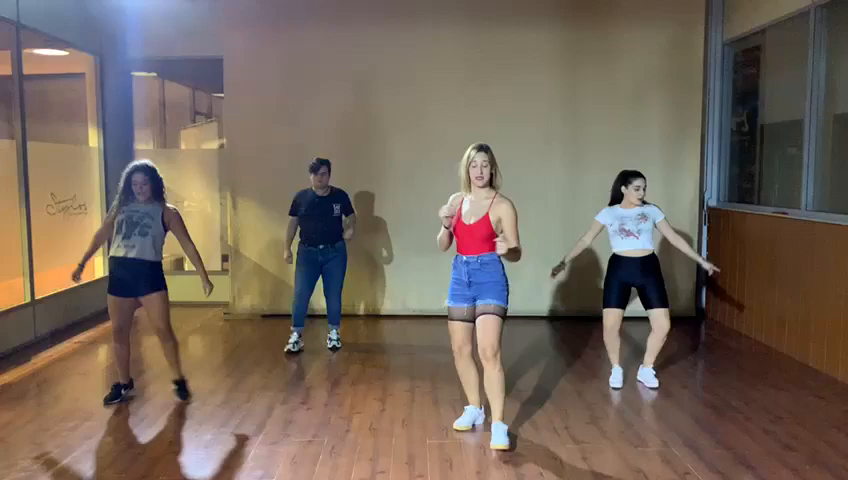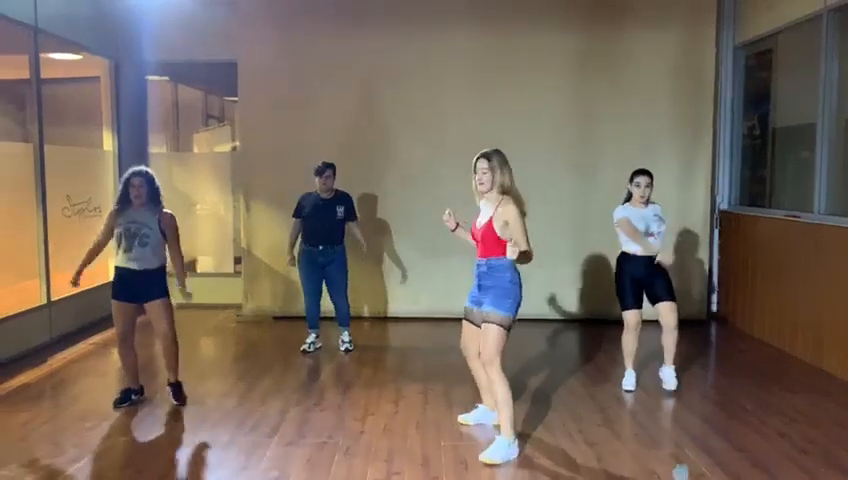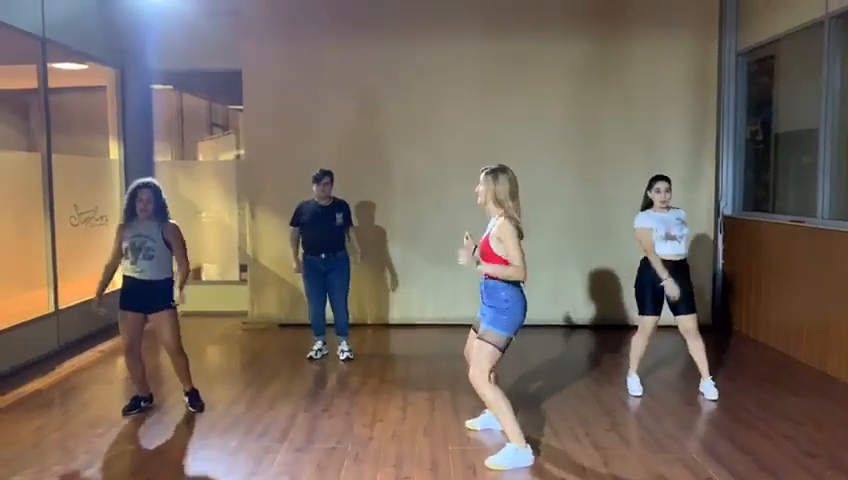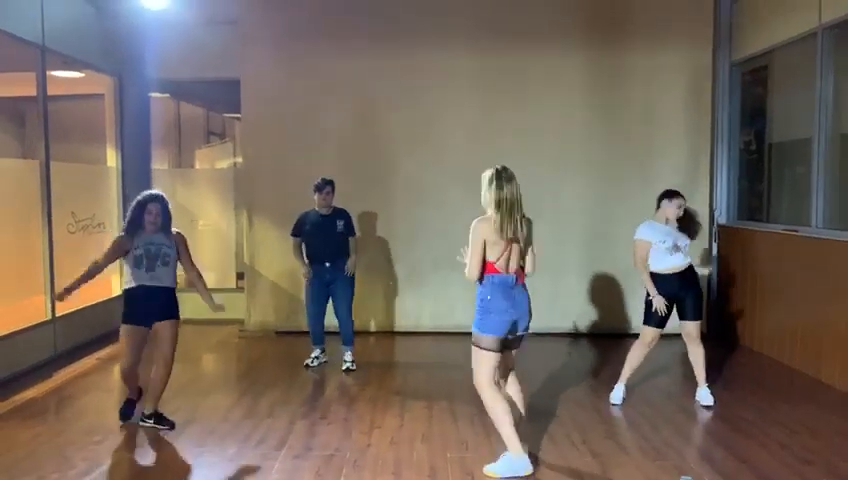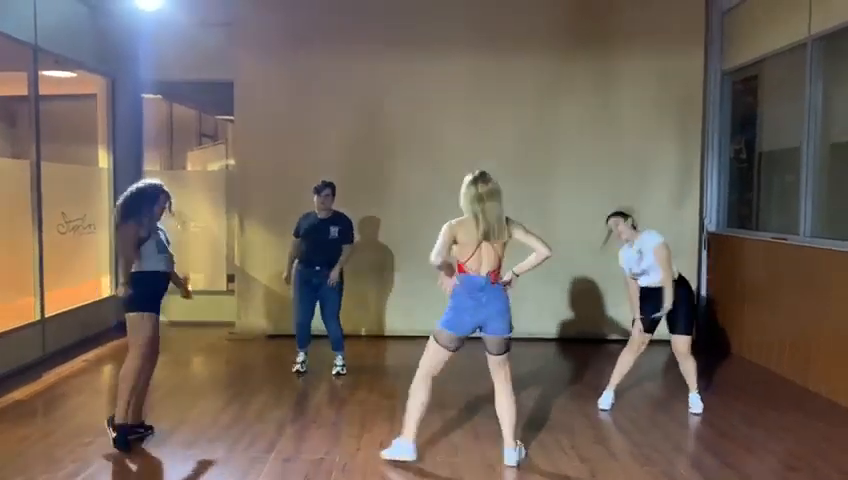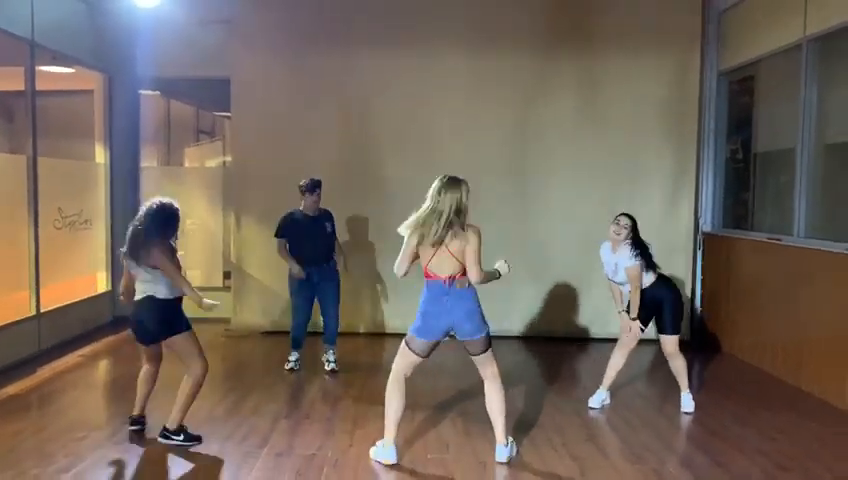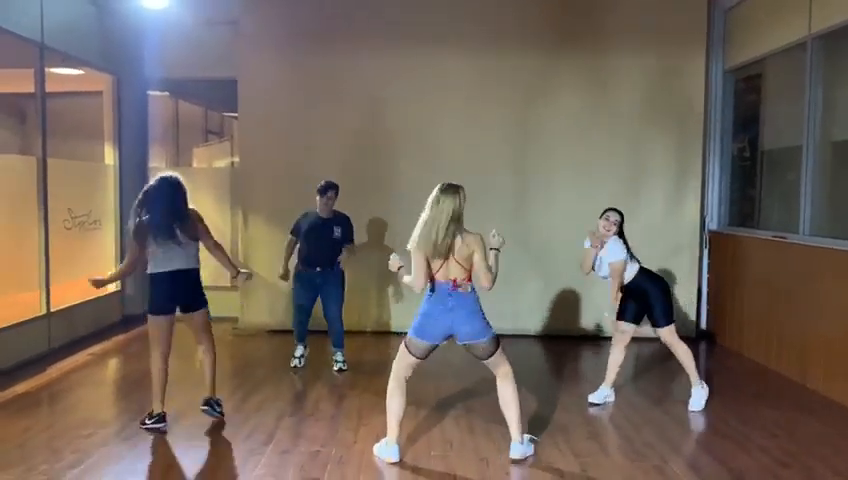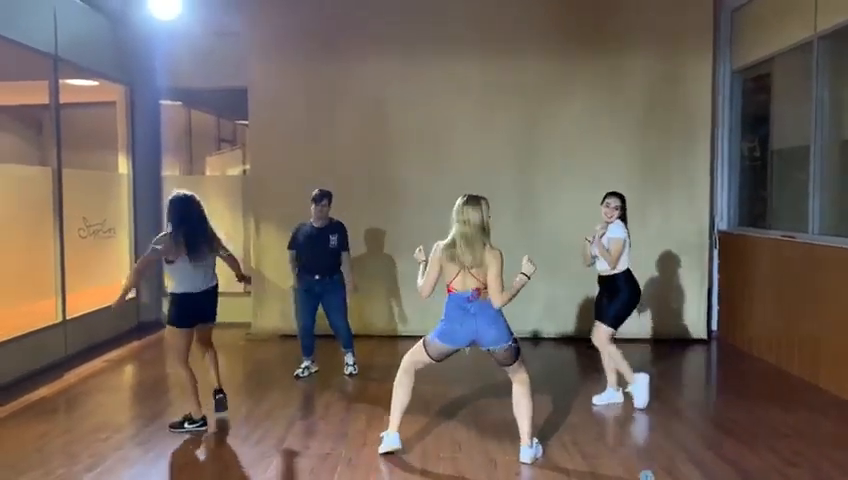
dt=0.4s
person 1, frame 1
left shoulder: (502, 205)
right shoulder: (455, 201)
left elbow: (516, 253)
right elbow: (443, 246)
left wrist: (508, 250)
right wrist: (444, 229)
left hip: (490, 280)
right hip: (461, 278)
left knee: (489, 352)
right knee: (460, 351)
left ankle: (499, 425)
right ankle: (474, 408)
person 1, frame 2
left shoulder: (509, 207)
right shoulder: (483, 206)
left elbow: (527, 255)
left wrist: (517, 252)
right wrist: (456, 228)
left hip: (502, 285)
right hip: (482, 284)
left knee: (490, 359)
right knee: (470, 350)
left ankle: (508, 440)
right ankle: (489, 408)
person 1, frame 3
left shoulder: (504, 224)
right shoulder: (497, 222)
left elbow: (520, 272)
left wrist: (477, 263)
right wrist: (475, 253)
left hip: (504, 304)
right hip: (495, 302)
left knee: (479, 375)
right knee: (472, 354)
left ankle: (520, 448)
right ankle: (494, 414)
person 1, frame 4
left shoulder: (481, 225)
right shoulder: (524, 223)
left elbow: (473, 272)
right elbow: (526, 265)
left wrist: (469, 261)
left hip: (493, 301)
right hip: (520, 301)
left knee: (484, 382)
right knee: (505, 370)
right ankle: (515, 436)
person 1, frame 5
left shoulder: (456, 226)
right shoulder: (507, 226)
left elbow: (437, 259)
right elbow: (544, 251)
left wrist: (448, 273)
right wrist: (514, 273)
left hip: (466, 301)
right hip: (496, 302)
left knee: (425, 372)
right knee: (501, 379)
left ankle: (405, 443)
right ankle: (512, 449)
person 1, frame 6
left shoulder: (418, 230)
right shoulder: (470, 233)
left elbow: (399, 270)
right elbow: (475, 278)
right wrist: (498, 271)
left hip: (433, 308)
right hip: (465, 307)
left knee: (397, 375)
right knee: (491, 375)
left ankle: (387, 448)
right ankle: (502, 446)
person 1, frame 7
left shoulder: (421, 238)
right shoulder: (472, 240)
left elbow: (418, 285)
right elbow: (486, 283)
left wrist: (400, 270)
right wrist: (494, 250)
left hip: (434, 313)
right hip: (468, 313)
left knee: (399, 374)
right knee: (504, 373)
left ankle: (390, 446)
right ankle: (518, 443)
person 1, frame 8
left shoulder: (442, 249)
right shoulder: (492, 254)
left elbow: (425, 291)
right elbow: (498, 301)
left wrist: (423, 263)
right wrist: (525, 276)
left hip: (455, 322)
right hip: (489, 322)
left knee: (407, 366)
right knee: (520, 378)
left ankle: (391, 436)
right ankle: (527, 447)
person 2, frame 1
left shoulder: (166, 212)
right shoulder: (120, 208)
left elbow: (187, 245)
right elbow: (101, 235)
left wrist: (204, 277)
right wrist: (81, 264)
left hip: (149, 272)
right hip: (119, 271)
left knee: (162, 328)
right knee: (119, 331)
left ankle: (178, 378)
right ankle: (123, 383)
person 2, frame 2
left shoulder: (164, 218)
right shoulder: (117, 215)
left elbow: (175, 253)
right elbow: (99, 245)
left wrist: (182, 285)
right wrist: (79, 270)
left hip: (152, 280)
right hip: (123, 279)
left knee: (167, 334)
right knee: (123, 337)
left ankle: (174, 382)
right ankle: (134, 388)
person 2, frame 3
left shoulder: (169, 228)
right shoulder: (125, 228)
left elbow: (182, 263)
right elbow: (114, 261)
left wrist: (179, 288)
right wrist: (99, 290)
left hip: (160, 290)
right hip: (131, 290)
left knee: (173, 346)
right knee: (129, 348)
left ankle: (190, 391)
right ankle: (143, 395)
person 2, frame 4
left shoulder: (174, 239)
right shoulder: (126, 239)
left elbow: (191, 272)
right elbow: (100, 265)
left wrist: (209, 299)
right wrist: (73, 286)
left hip: (165, 302)
right hip: (135, 301)
left knee: (165, 358)
right knee: (127, 363)
left ankle: (151, 411)
right ankle: (134, 392)
person 2, frame 5
left shoulder: (155, 228)
right shoulder: (133, 225)
right elbow: (125, 254)
left wrist: (181, 284)
right wrist: (123, 282)
left hip: (150, 289)
right hip: (141, 289)
left knee: (150, 357)
right knee: (139, 354)
left ankle: (133, 420)
right ankle: (118, 421)
person 2, frame 6
left shoulder: (134, 247)
right shoulder: (160, 246)
left elbow: (128, 283)
right elbow: (176, 277)
left wrist: (127, 299)
right wrist: (200, 300)
left hip: (141, 312)
right hip: (165, 311)
left knee: (151, 361)
right knee: (198, 367)
left ankle: (137, 416)
right ankle: (172, 428)
person 2, frame 7
left shoulder: (143, 226)
right shoulder: (191, 218)
left elbow: (130, 265)
right elbow: (214, 247)
left wrist: (105, 281)
right wrist: (236, 272)
left hip: (160, 287)
right hip: (189, 283)
left knee: (159, 351)
right knee: (206, 342)
left ankle: (158, 413)
right ankle: (211, 399)
person 2, frame 8
left shoulder: (168, 240)
right shoulder: (206, 235)
left elbow: (139, 270)
right elbow: (229, 259)
left wrist: (122, 294)
right wrist: (241, 276)
left hip: (184, 302)
right hip: (209, 297)
left knee: (180, 360)
right knee: (205, 344)
left ankle: (196, 416)
right ankle: (218, 390)
person 3, frame 1
left shoulder: (652, 211)
right shoulder: (608, 213)
left elbow: (673, 237)
right elbow: (586, 239)
left wrist: (701, 260)
right wrist: (565, 262)
left hip: (648, 269)
right hip: (619, 269)
left knee: (662, 325)
right knee: (610, 324)
left ankle: (646, 369)
right ankle: (616, 369)
person 3, frame 2
left shoulder: (656, 209)
right shoulder: (622, 212)
right elbow: (634, 236)
right wrist: (658, 252)
left hip: (655, 267)
right hip: (630, 267)
left knee: (670, 321)
right knee: (632, 325)
left ankle: (668, 369)
right ankle: (629, 371)
person 3, frame 3
left shoulder: (680, 215)
right shoulder: (644, 218)
right elbow: (650, 251)
left wrist: (674, 277)
right wrist: (666, 279)
left hip: (680, 272)
right hip: (652, 273)
left knee: (691, 330)
right knee: (646, 328)
left ankle: (706, 380)
right ankle: (632, 375)
person 3, frame 4
left shoulder: (674, 229)
right shoulder: (645, 231)
right elbow: (641, 266)
left wrist: (695, 268)
right wrist: (654, 295)
left hip: (688, 282)
right hip: (661, 286)
left knee: (693, 337)
right knee: (646, 340)
left ankle: (702, 388)
right ankle: (620, 385)
person 3, frame 5
left shoulder: (651, 237)
right shoulder: (624, 253)
left elbow: (666, 268)
right elbow: (633, 286)
left wrist: (669, 298)
right wrist: (637, 319)
left hip: (677, 292)
right hip: (646, 295)
left knee: (682, 351)
right knee: (633, 345)
left ankle: (694, 395)
right ankle: (609, 392)
person 3, frame 6
left shoulder: (629, 254)
right shoulder: (605, 249)
left elbow: (635, 288)
right elbow: (614, 282)
left wrist: (632, 318)
right wrist: (621, 310)
left hip: (665, 295)
right hip: (642, 298)
left knee: (670, 350)
right knee: (623, 344)
left ankle: (686, 394)
right ankle: (602, 392)
person 3, frame 7
left shoulder: (615, 247)
right shoulder: (593, 240)
left elbow: (615, 285)
right elbow: (585, 270)
right wrist: (593, 247)
left hip: (651, 288)
right hip: (632, 293)
left knee: (669, 339)
right knee: (619, 339)
left ankle: (698, 386)
right ankle: (606, 389)
person 3, frame 8
left shoulder: (617, 229)
right shoulder: (601, 229)
left elbow: (612, 263)
right elbow: (588, 262)
left wrist: (601, 239)
right wrist: (590, 241)
left hip: (624, 289)
right hip: (608, 288)
left knee: (600, 339)
right knee: (604, 339)
left ankle: (635, 379)
right ankle: (613, 390)
person 4, frame 1
left shoulder: (340, 196)
right shoulder: (301, 197)
left elbow: (350, 215)
right elbow: (293, 223)
left wrist: (350, 228)
right wrist: (287, 248)
left hip: (334, 252)
right hip: (307, 252)
left knee: (333, 295)
right knee: (301, 294)
left ankle: (333, 333)
right ankle: (296, 336)
person 4, frame 2
left shoulder: (344, 199)
right shoulder: (305, 200)
left elbow: (352, 223)
right elbow: (296, 225)
left wrist: (362, 241)
right wrist: (290, 251)
left hip: (335, 254)
right hip: (309, 254)
left knee: (339, 296)
right knee: (311, 298)
left ankle: (345, 335)
right ankle: (313, 336)
person 4, frame 3
left shoulder: (341, 206)
right shoulder: (303, 208)
left elbow: (349, 229)
right elbow: (294, 234)
left wrist: (356, 249)
right wrist: (295, 258)
left hip: (337, 261)
right hip: (311, 263)
left knee: (340, 304)
right knee: (315, 305)
left ankle: (343, 344)
right ankle: (319, 343)
person 4, frame 4
left shoulder: (343, 215)
right shoulder: (305, 218)
left elbow: (351, 239)
right elbow: (296, 244)
left wrist: (353, 257)
right wrist: (303, 264)
left hip: (340, 271)
right hip: (316, 272)
left knee: (344, 314)
right knee: (314, 314)
left ankle: (348, 354)
right ankle: (319, 351)
person 4, frame 5
left shoulder: (342, 221)
right shoulder: (305, 220)
left elbow: (347, 248)
right elbow: (295, 245)
left wrist: (337, 269)
right wrist: (288, 269)
left hip: (329, 275)
right hip: (304, 274)
left knee: (331, 318)
right knee: (301, 318)
left ankle: (339, 358)
right ankle: (301, 356)
person 4, frame 6
left shoulder: (327, 216)
right shoulder: (290, 219)
left elbow: (334, 240)
right elbow: (280, 246)
left wrist: (339, 254)
right wrist: (292, 264)
left hip: (327, 272)
right hip: (302, 274)
left knee: (331, 314)
right knee: (300, 316)
left ankle: (330, 354)
right ankle: (294, 354)
person 4, frame 7
left shoulder: (343, 220)
right shoulder: (305, 218)
left elbow: (350, 245)
right elbow: (292, 242)
left wrist: (347, 252)
right wrist: (285, 265)
left hip: (332, 274)
right hip: (305, 273)
left knee: (334, 316)
right knee: (300, 314)
left ankle: (338, 355)
right ankle: (300, 348)
person 4, frame 8
left shoulder: (338, 228)
right shoulder: (301, 229)
left elbow: (344, 256)
right elbow: (292, 256)
left wrist: (349, 280)
right wrist: (295, 277)
left hip: (332, 283)
right hip: (306, 284)
left knee: (339, 322)
right knee: (304, 325)
left ankle: (349, 356)
right ankle: (308, 362)
